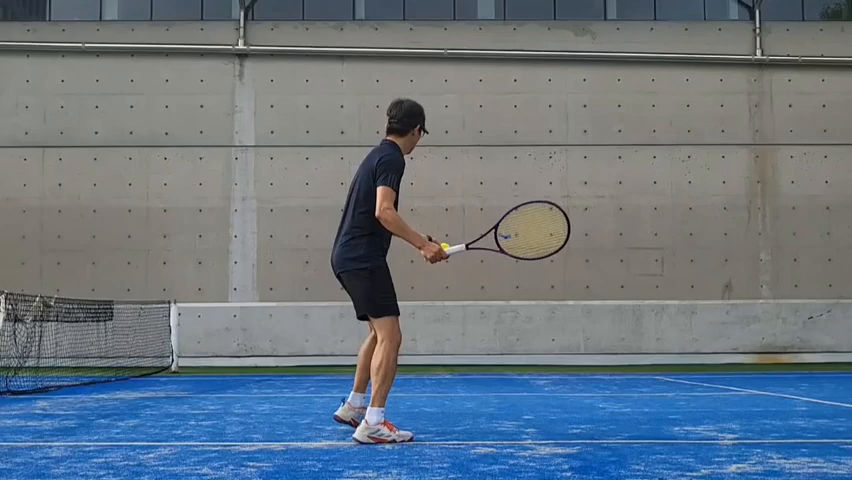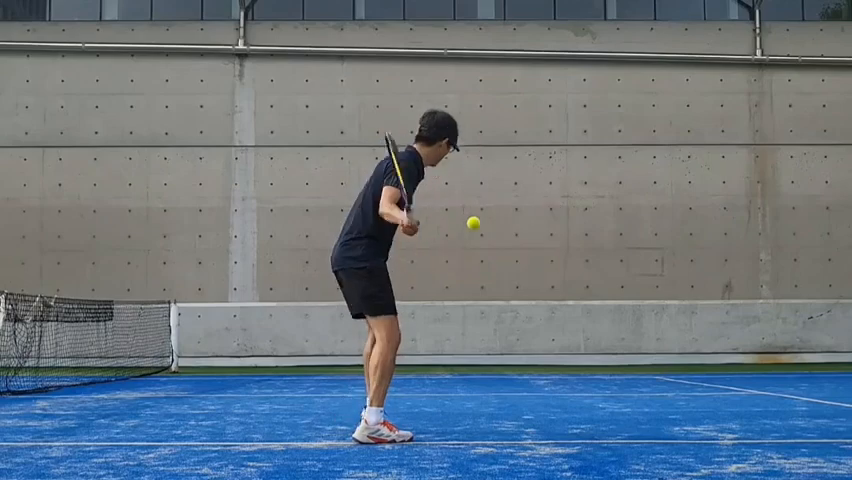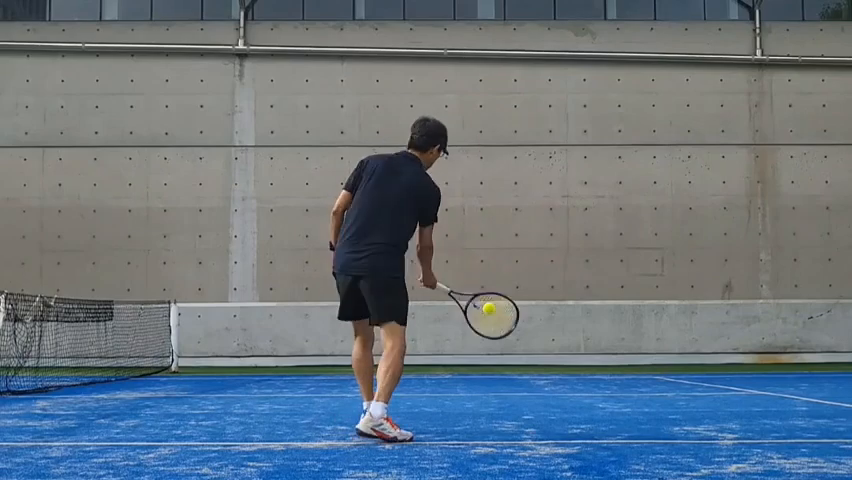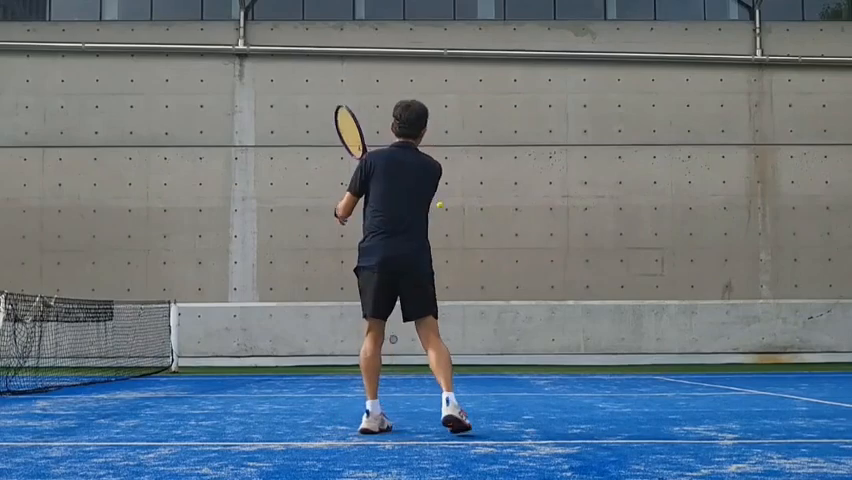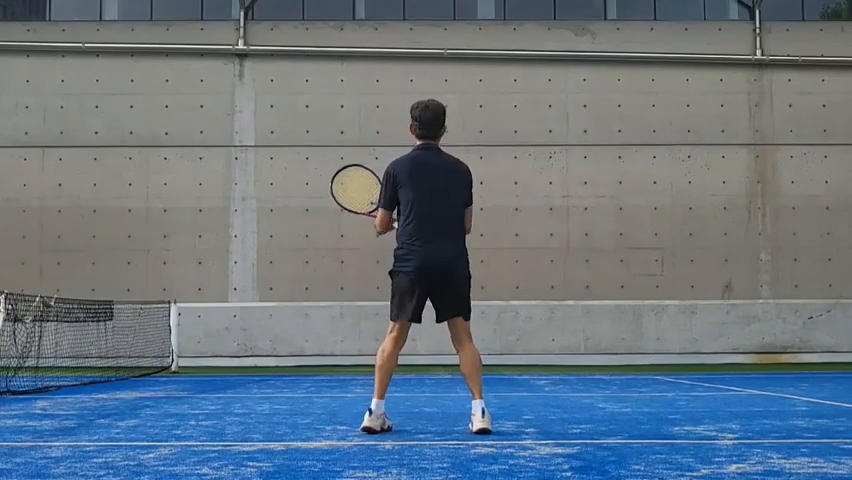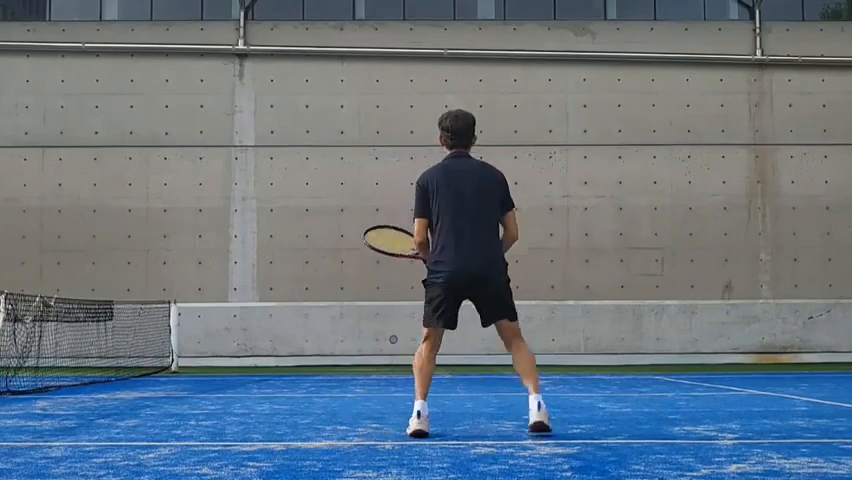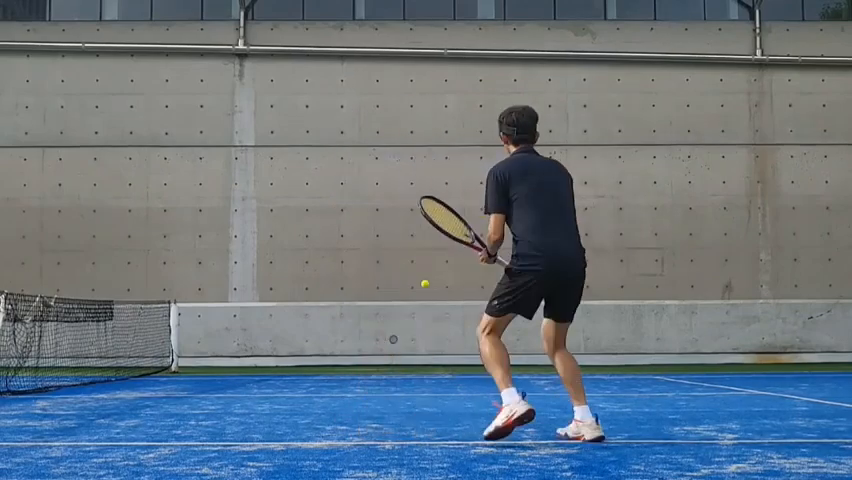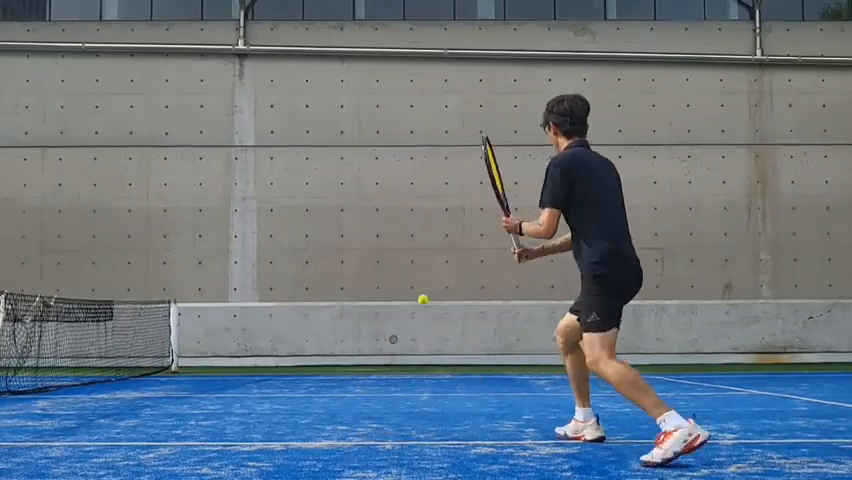
dt=0.3s
person 1, frame 1
left shoulder: (379, 156)
right shoulder: (390, 159)
right elbow: (384, 212)
left wrist: (418, 238)
right wrist: (421, 243)
left hip: (350, 257)
right hip: (363, 258)
left knee: (377, 334)
right knee: (390, 337)
left ankle: (353, 406)
right ankle: (373, 423)
person 1, frame 2
left shoulder: (403, 163)
right shoulder: (403, 164)
right elbow: (385, 207)
right wrist: (404, 219)
left hip: (352, 256)
right hip: (361, 258)
left knee: (377, 334)
right knee: (389, 336)
left ankle: (371, 410)
right ankle: (373, 423)
person 1, frame 3
left shoulder: (371, 163)
right shoulder: (429, 187)
left elbow: (337, 210)
right elbow: (425, 243)
left wrist: (336, 247)
right wrist: (428, 273)
left hip: (347, 263)
right hip: (385, 267)
left knee: (362, 337)
right knee: (394, 342)
left ankle: (370, 413)
right ankle: (378, 411)
person 1, frame 4
left shoulder: (372, 159)
right shoulder: (432, 168)
left elbow: (345, 210)
left wrist: (338, 212)
left hip: (375, 258)
right hip: (415, 261)
left knee: (374, 334)
right knee: (430, 336)
left ankle: (373, 412)
right ankle: (450, 402)
person 1, frame 5
left shoulder: (397, 168)
right shoulder: (460, 170)
left elbow: (381, 225)
left wrist: (383, 223)
left hip: (411, 264)
right hip: (453, 264)
left knee: (394, 338)
right knee: (463, 339)
left ankle: (376, 411)
right ankle: (479, 411)
person 1, frame 6
left shoulder: (429, 178)
right shoulder: (494, 175)
left elbow: (420, 239)
right elbow: (512, 233)
left wrist: (430, 260)
left hip: (446, 272)
right hip: (490, 271)
left knee: (429, 343)
right knee: (514, 342)
left ankle: (420, 414)
right ankle: (536, 405)
person 1, frame 7
left shoulder: (501, 171)
right shoulder: (559, 170)
left elbow: (495, 233)
left wrist: (488, 253)
left hip: (533, 263)
right hip: (573, 264)
left knee: (488, 332)
right knee: (555, 345)
left ankle: (512, 402)
right ankle: (585, 419)
person 1, frame 8
left shoulder: (560, 165)
right shoulder: (604, 165)
left elbow: (546, 228)
left wrist: (518, 227)
right wrist: (538, 252)
left hip: (605, 271)
right hip: (626, 269)
left knee: (599, 358)
right knee: (565, 334)
left ankle: (679, 427)
right ankle: (585, 421)
